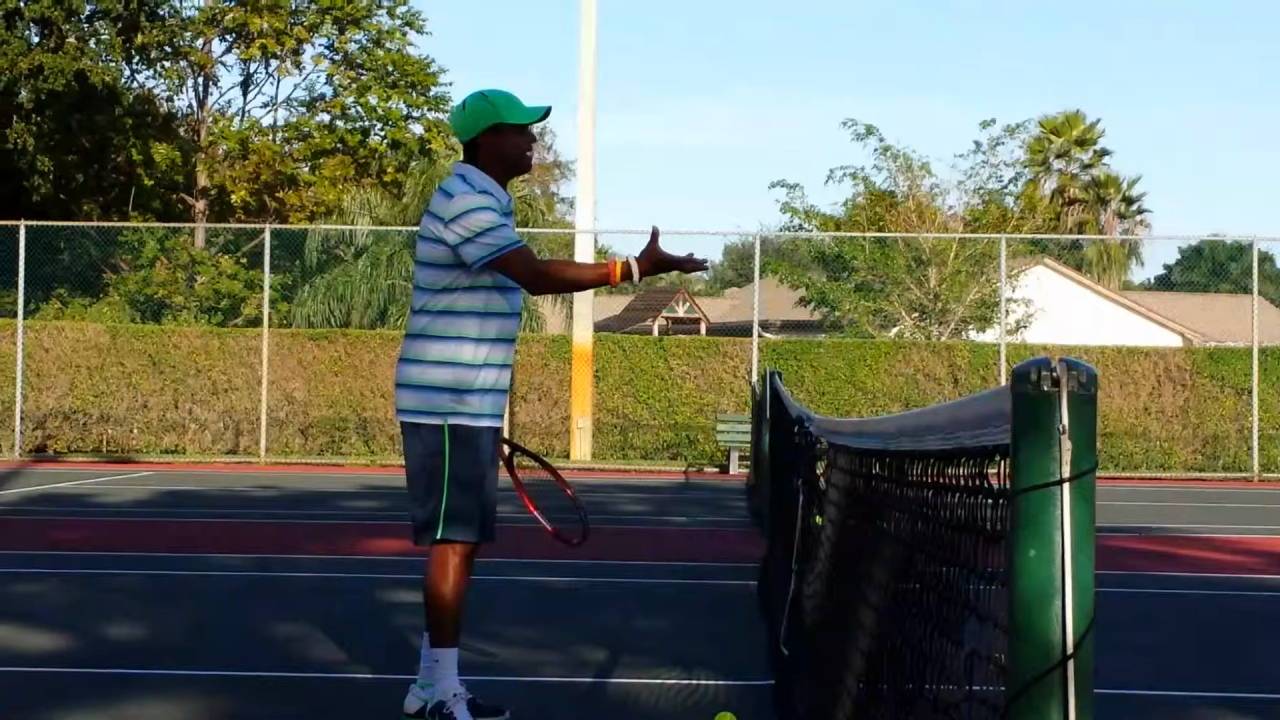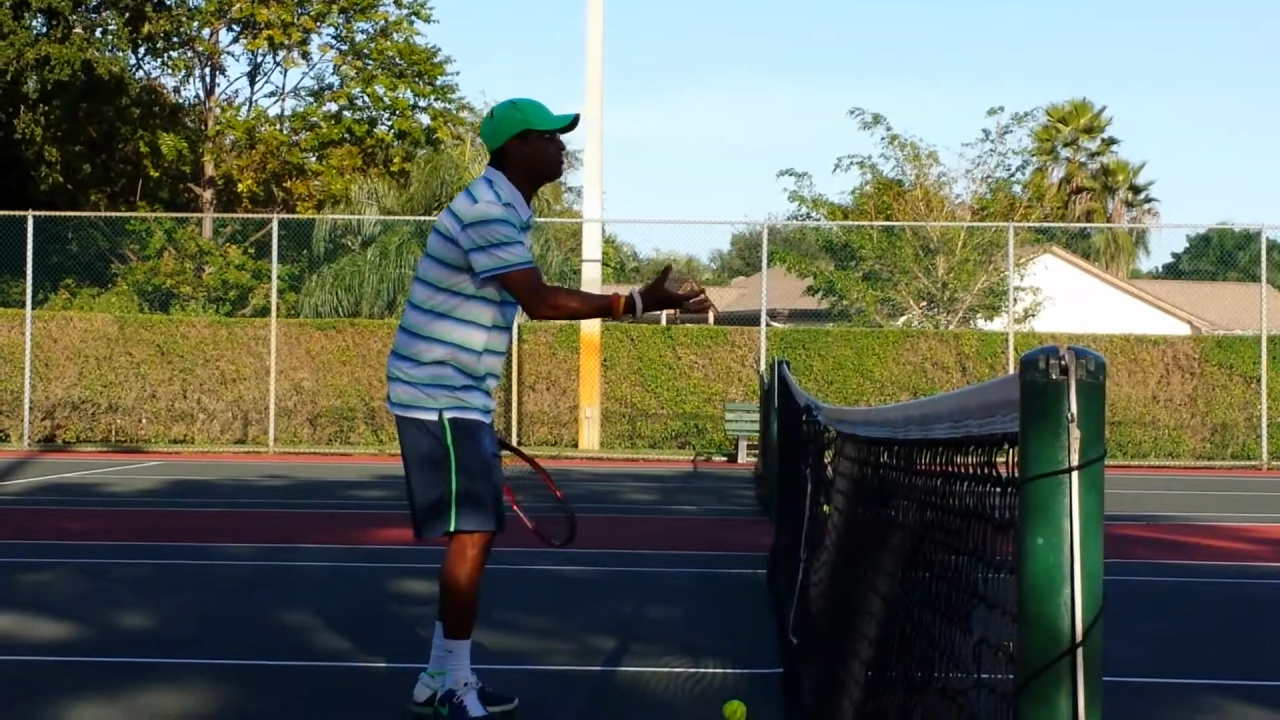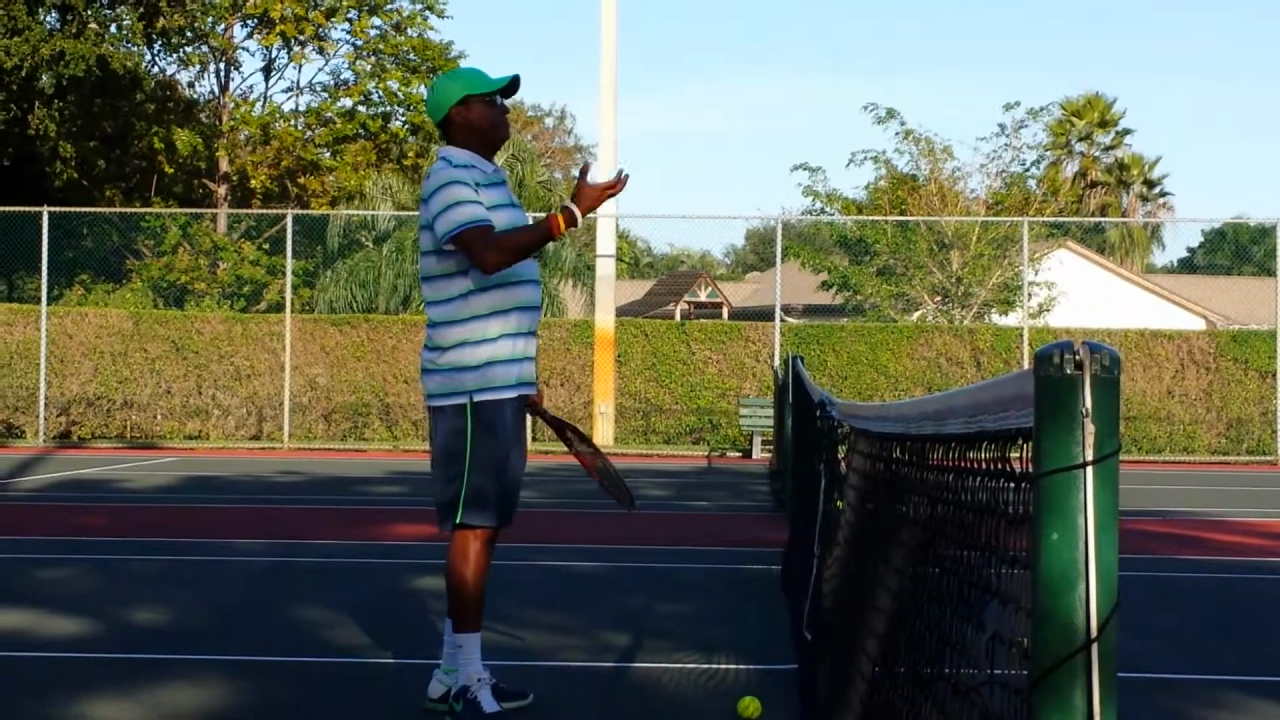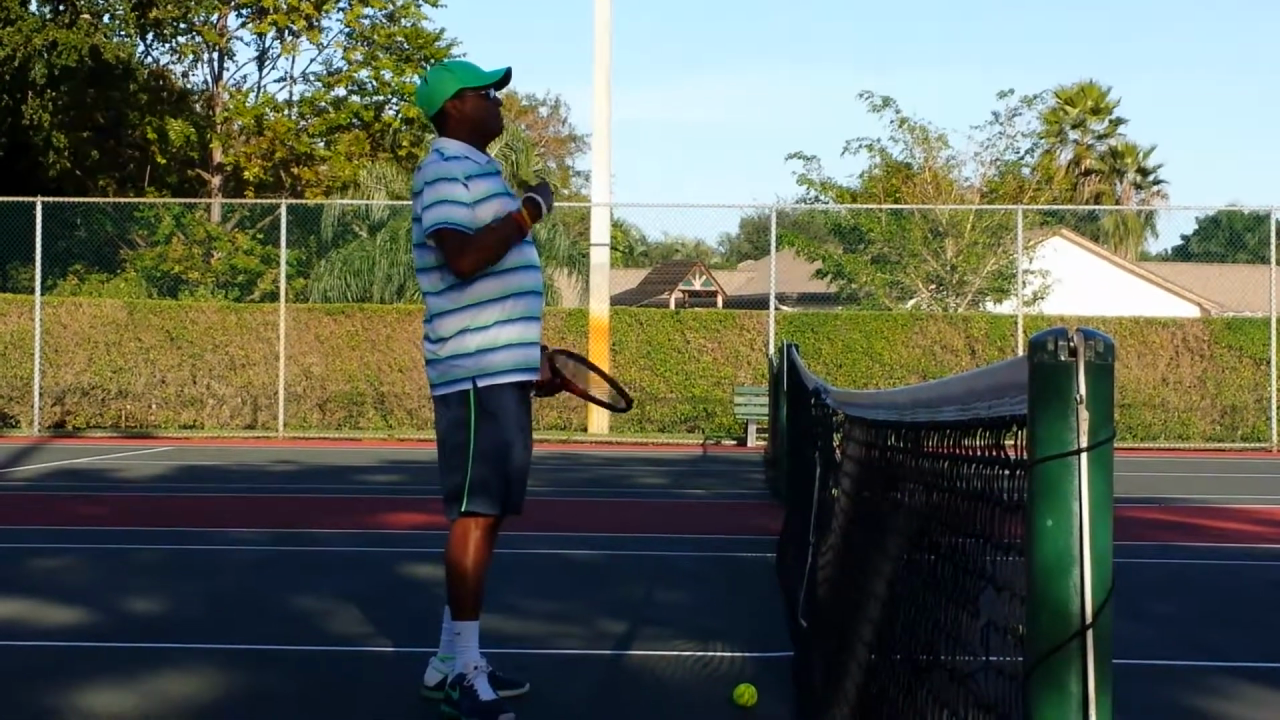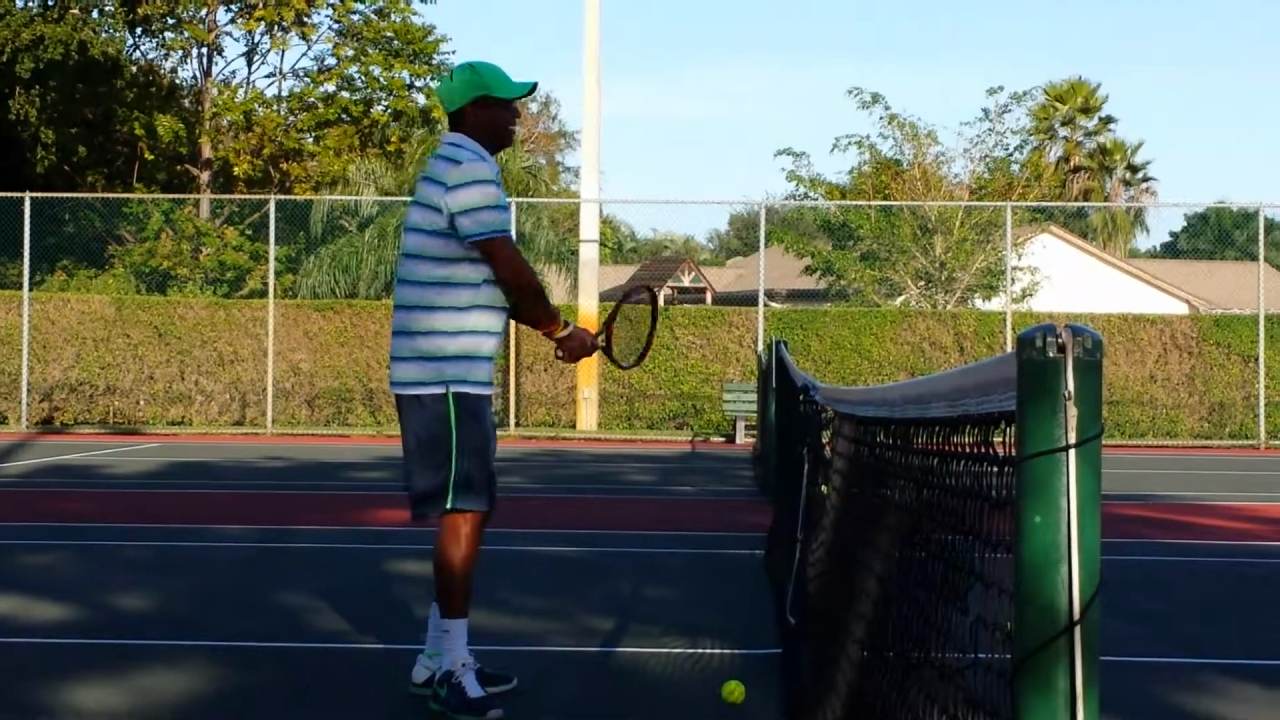
dt=0.7s
person 1, frame 1
left shoulder: (483, 199)
right shoulder: (465, 199)
right elbow: (536, 275)
right wrist: (634, 268)
left hip: (464, 404)
right hip: (446, 404)
left knee: (462, 541)
right knee: (455, 541)
person 1, frame 2
left shoulder: (506, 208)
right shoulder: (485, 207)
right elbow: (537, 300)
right wrist: (637, 303)
left hip: (459, 396)
right hip: (440, 398)
left knee: (475, 532)
right knee: (472, 532)
person 1, frame 3
left shoulder: (487, 178)
right shoulder: (451, 177)
right elbow: (488, 254)
left wrist: (524, 381)
right wrist: (573, 211)
left hip: (497, 382)
right hip: (473, 385)
left knee: (485, 522)
right knee: (475, 523)
person 1, frame 4
left shoulder: (481, 169)
right shoulder: (444, 169)
right elbow: (463, 260)
left wrist: (539, 354)
right wrist: (530, 214)
left hip: (503, 368)
right hip: (476, 371)
left knee: (487, 511)
right knee: (475, 511)
left ankle: (453, 660)
person 1, frame 5
left shoulder: (462, 167)
right shoulder: (467, 167)
left elbow: (490, 281)
right elbow: (510, 270)
left wrist: (549, 327)
right wrist: (561, 329)
left hip: (457, 373)
right hip: (443, 374)
left knee: (466, 511)
right knee: (464, 511)
left ankle: (440, 657)
